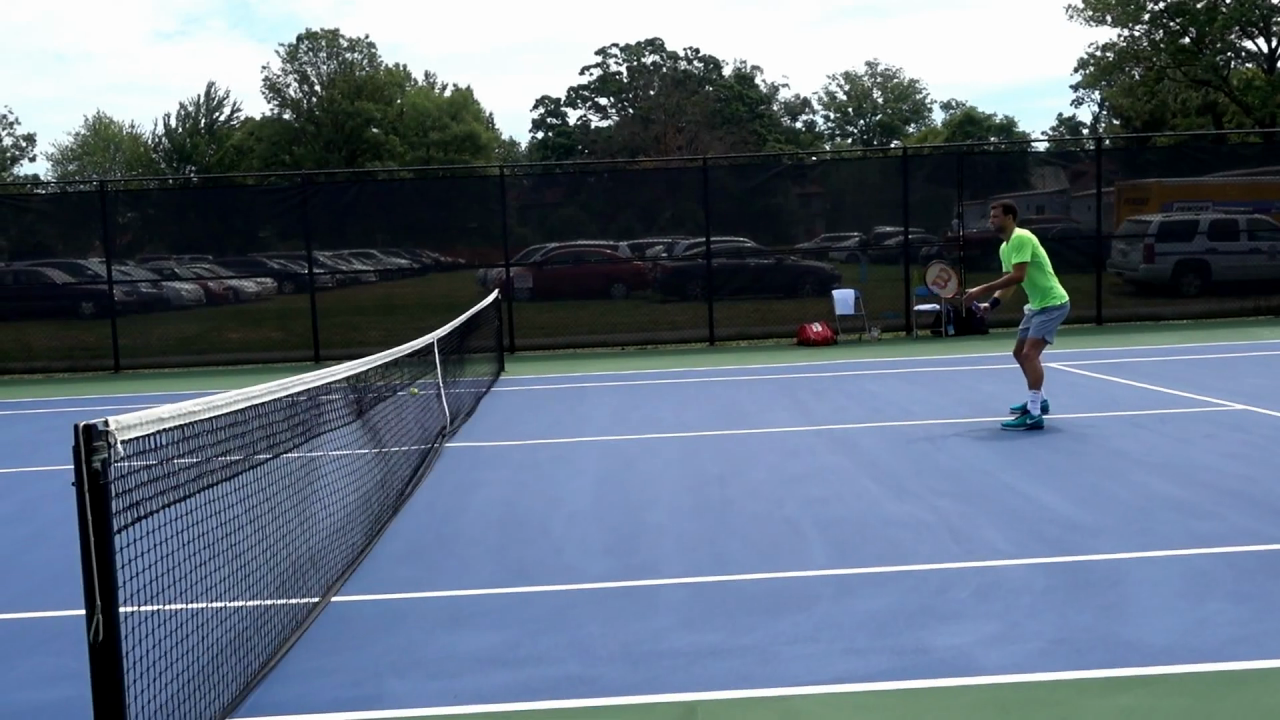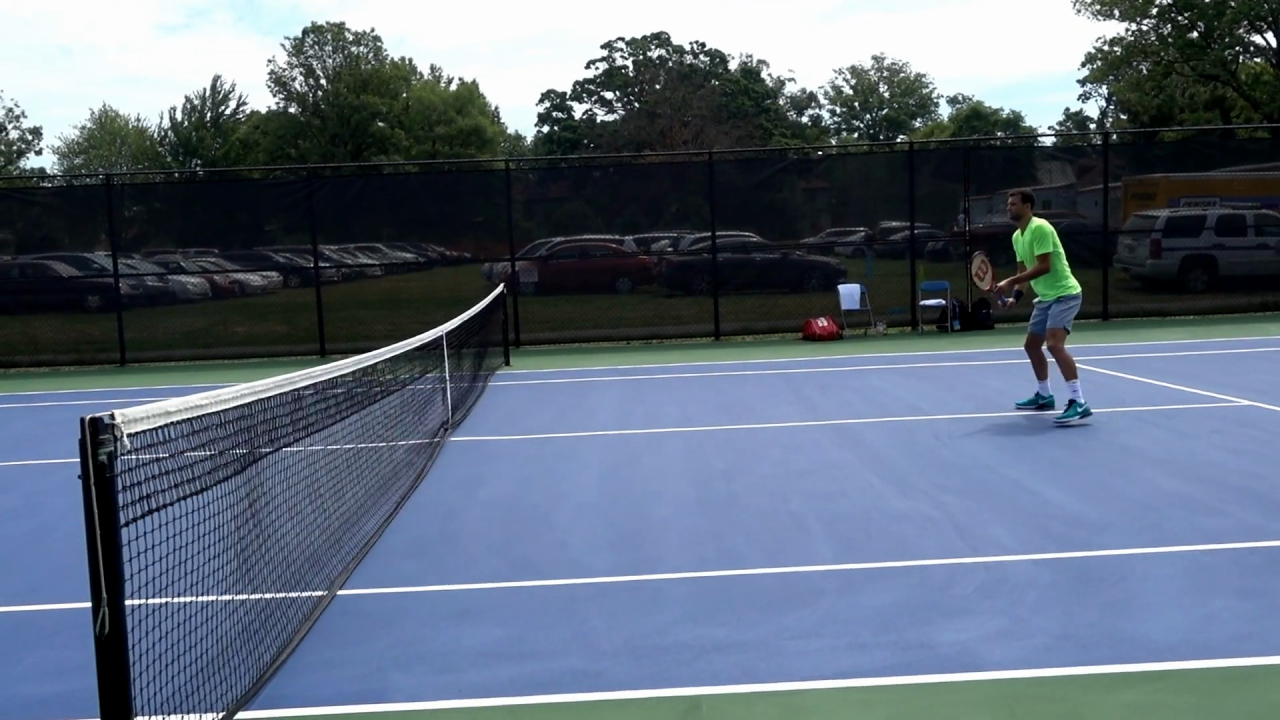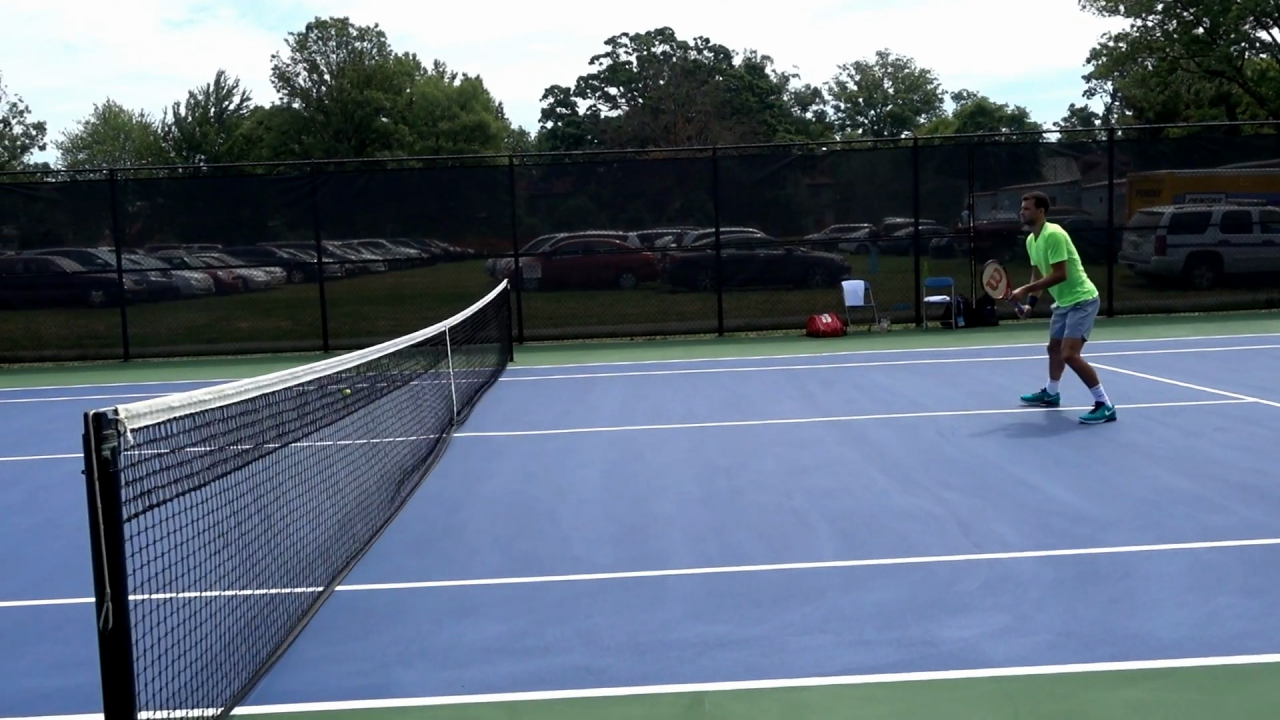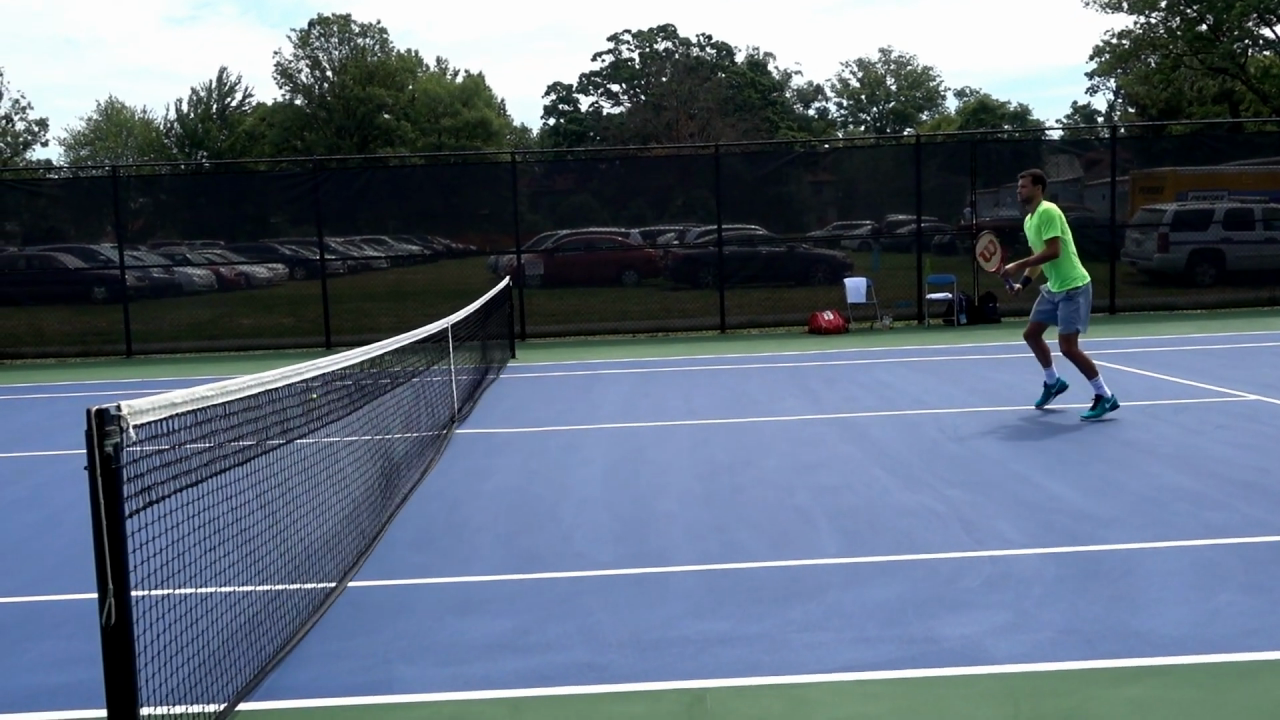
dt=0.3s
person 1, frame 1
left shoulder: (1021, 237)
right shoulder: (1004, 247)
left elbow: (1018, 276)
right elbow: (1007, 283)
left wrist: (982, 290)
right wrist: (990, 304)
left hip: (1053, 304)
right hip: (1037, 305)
left knee: (1030, 353)
right knee: (1020, 352)
left ankle: (1033, 415)
right ankle: (1038, 400)
person 1, frame 2
left shoulder: (1040, 227)
right shoulder: (1017, 237)
left elbow: (1045, 267)
right elbow: (1024, 272)
left wrist: (1010, 282)
right wrist: (1014, 297)
left hip: (1065, 294)
right hip: (1045, 298)
left knee: (1055, 345)
right knee: (1031, 346)
left ankle: (1078, 402)
right ankle: (1044, 395)
person 1, frame 3
left shoulder: (1053, 234)
right shoulder: (1031, 241)
left elbow: (1060, 274)
right elbow: (1037, 276)
left wrist: (1025, 290)
right wrist: (1030, 303)
left hip: (1082, 300)
right hip: (1064, 303)
left knee: (1070, 354)
right knee: (1054, 348)
left ankle: (1105, 405)
right ankle: (1051, 393)
person 1, frame 4
left shoulder: (1047, 211)
right shoulder: (1028, 220)
left elbow: (1053, 252)
left wrist: (1018, 266)
right wrist: (1022, 283)
left hip: (1073, 288)
right hip: (1053, 289)
left knee: (1068, 347)
right knee: (1031, 335)
left ankle: (1105, 397)
right ankle: (1053, 382)
